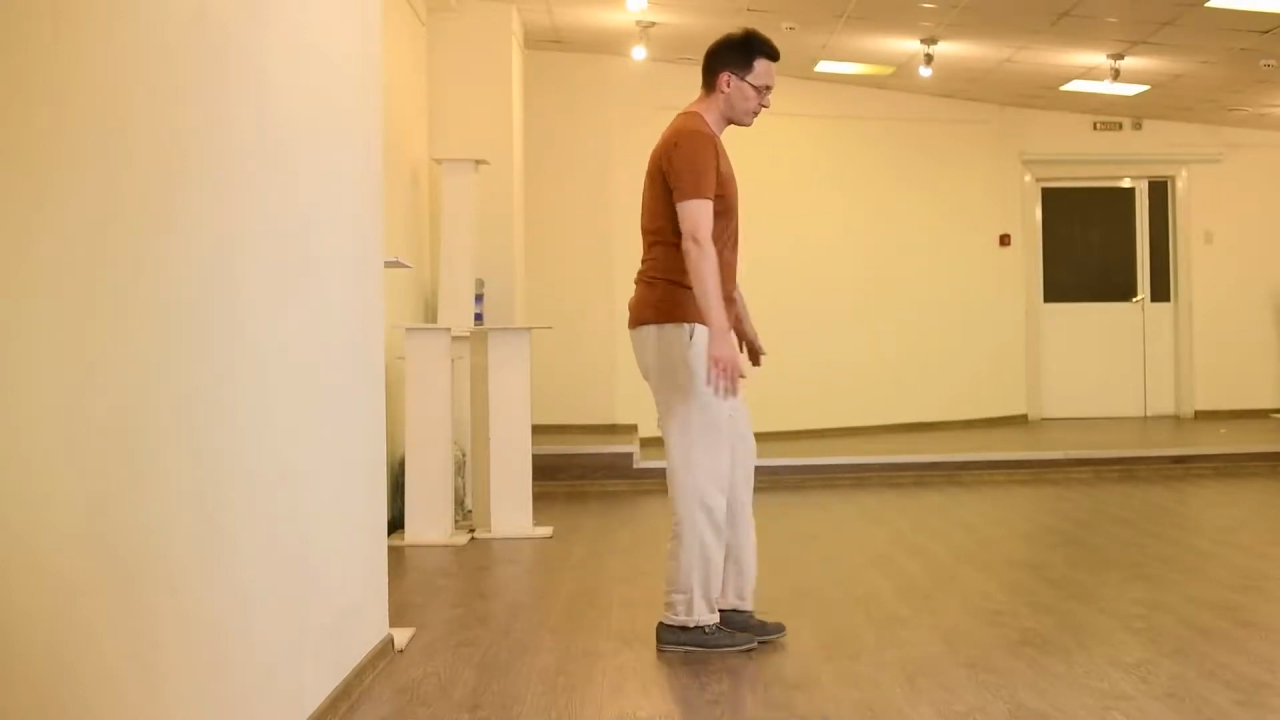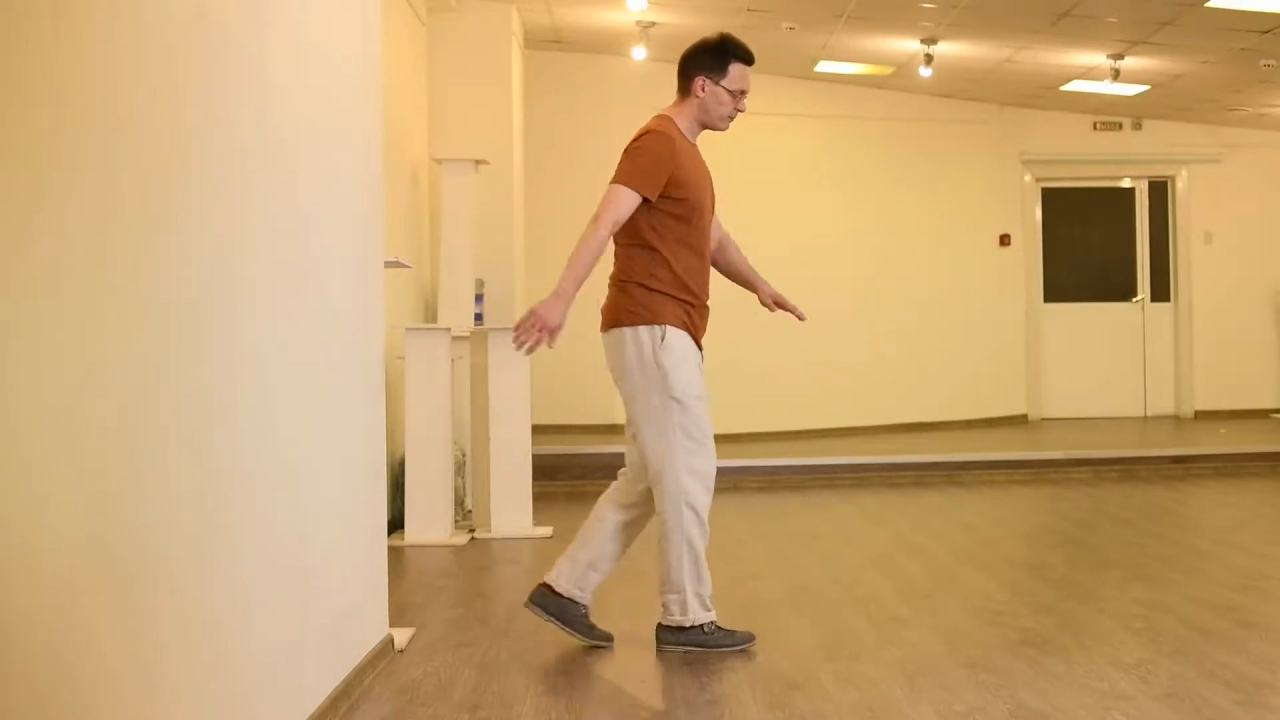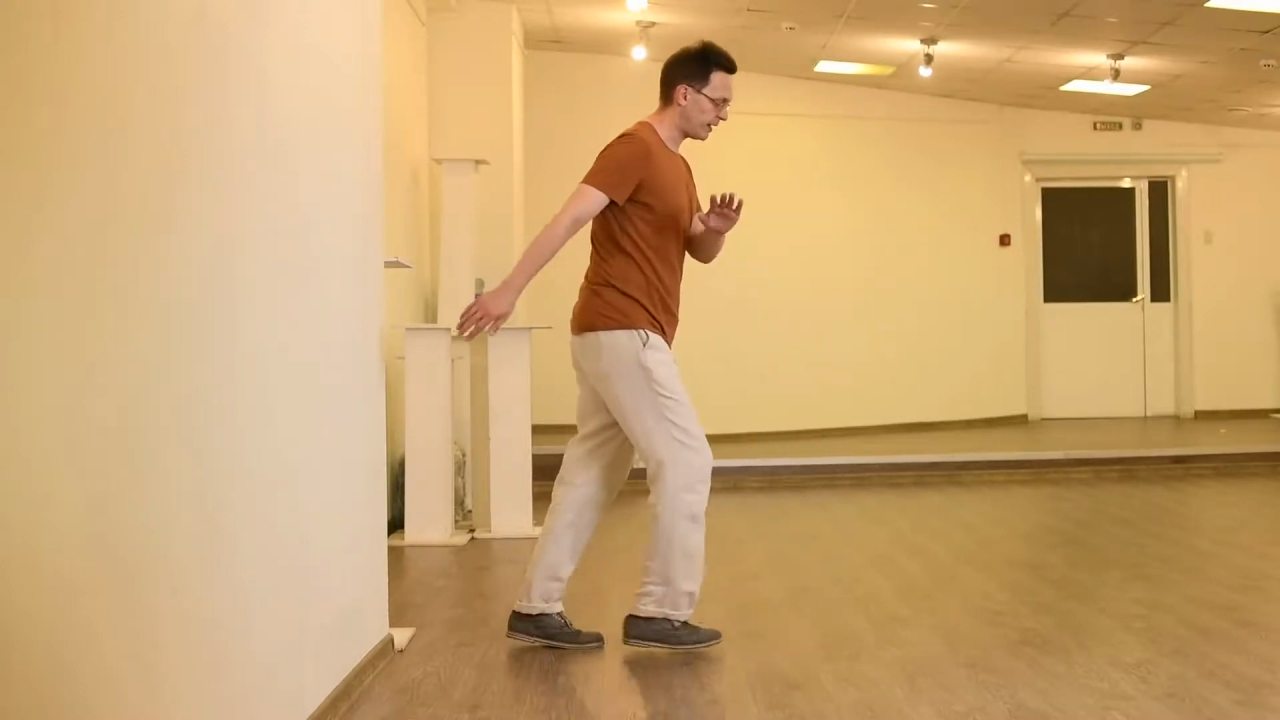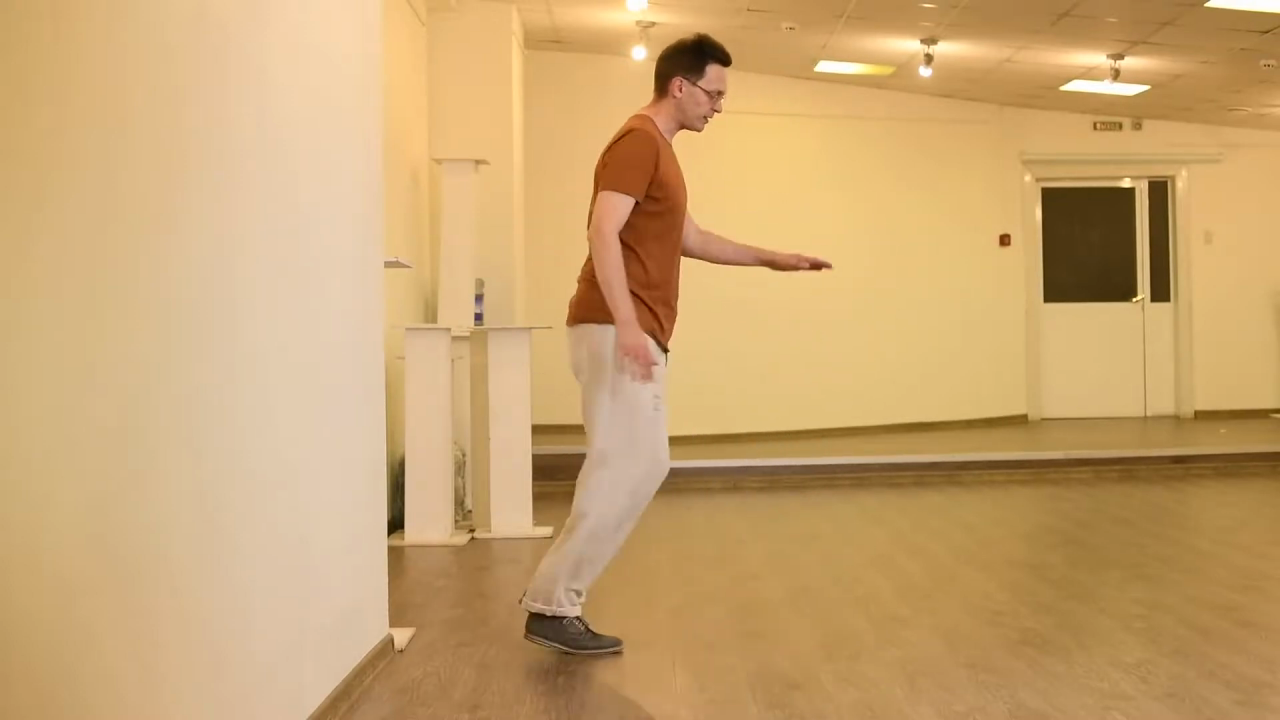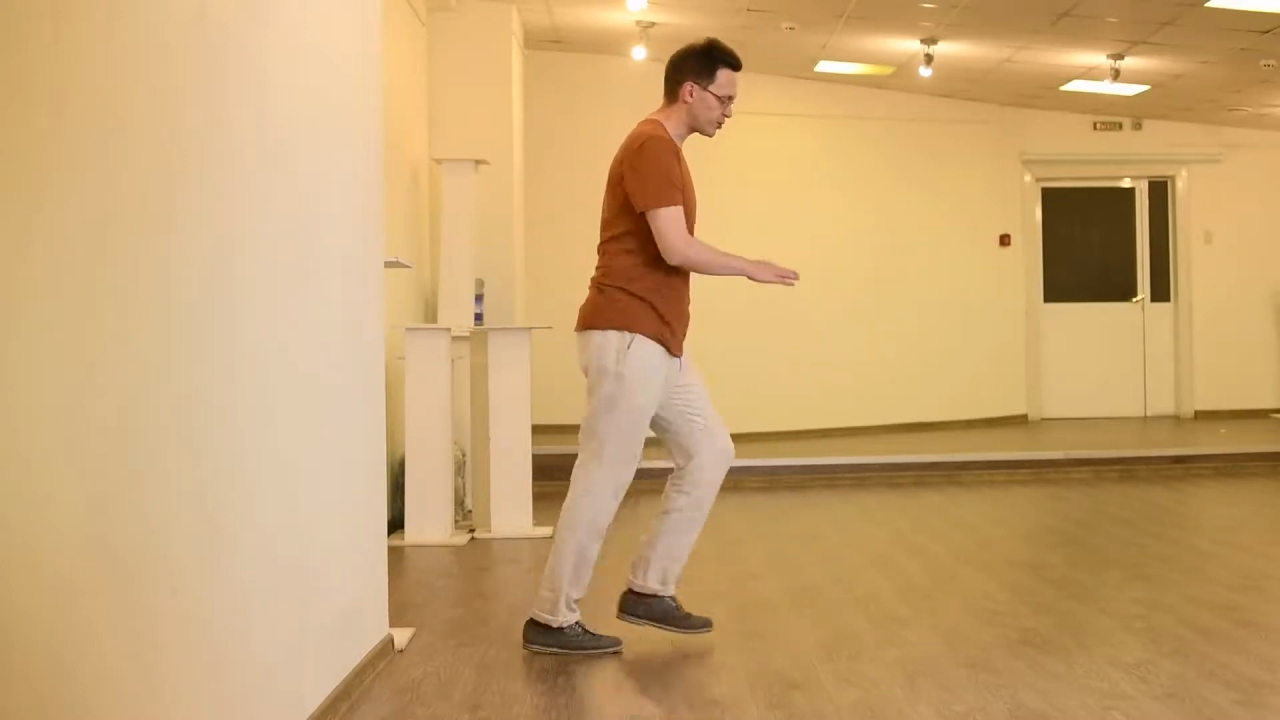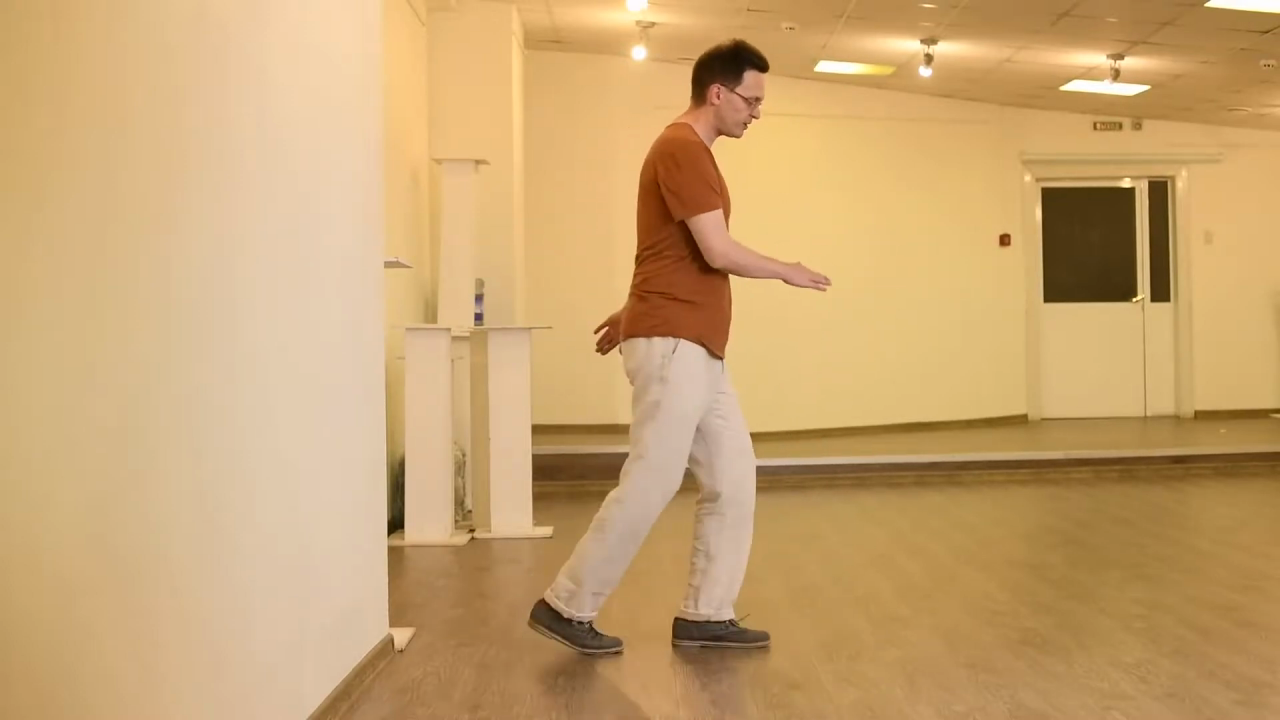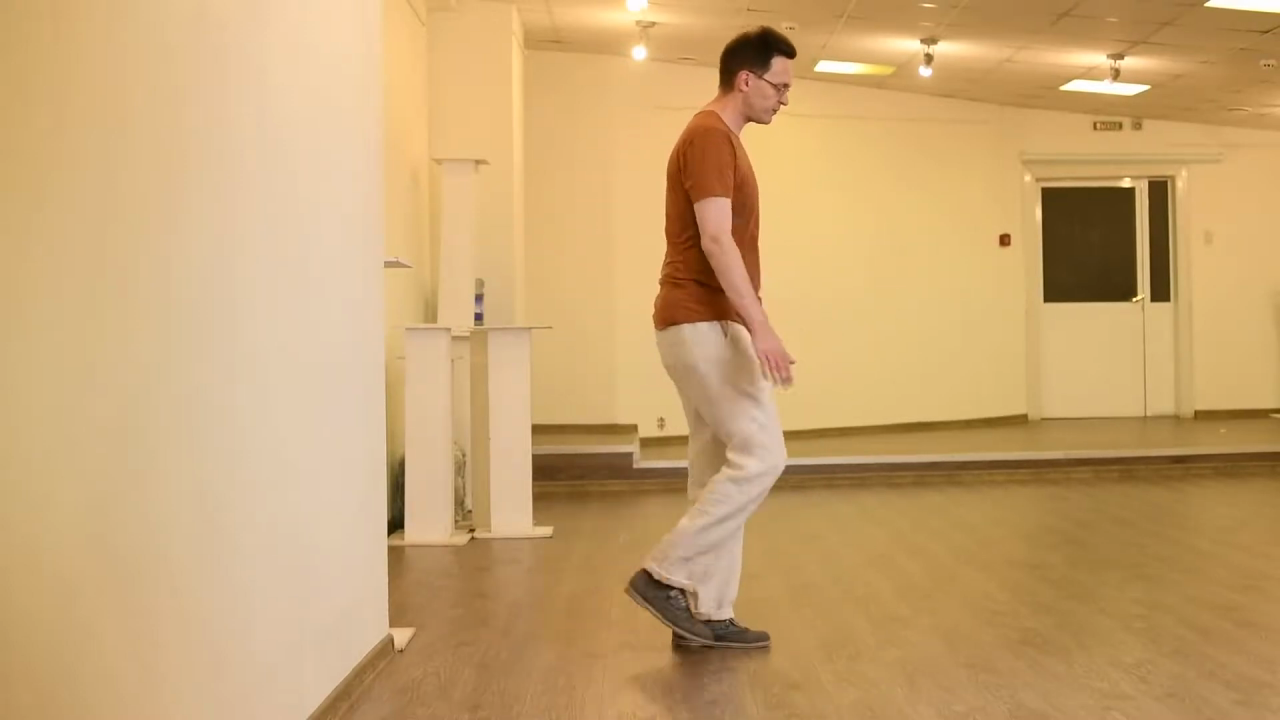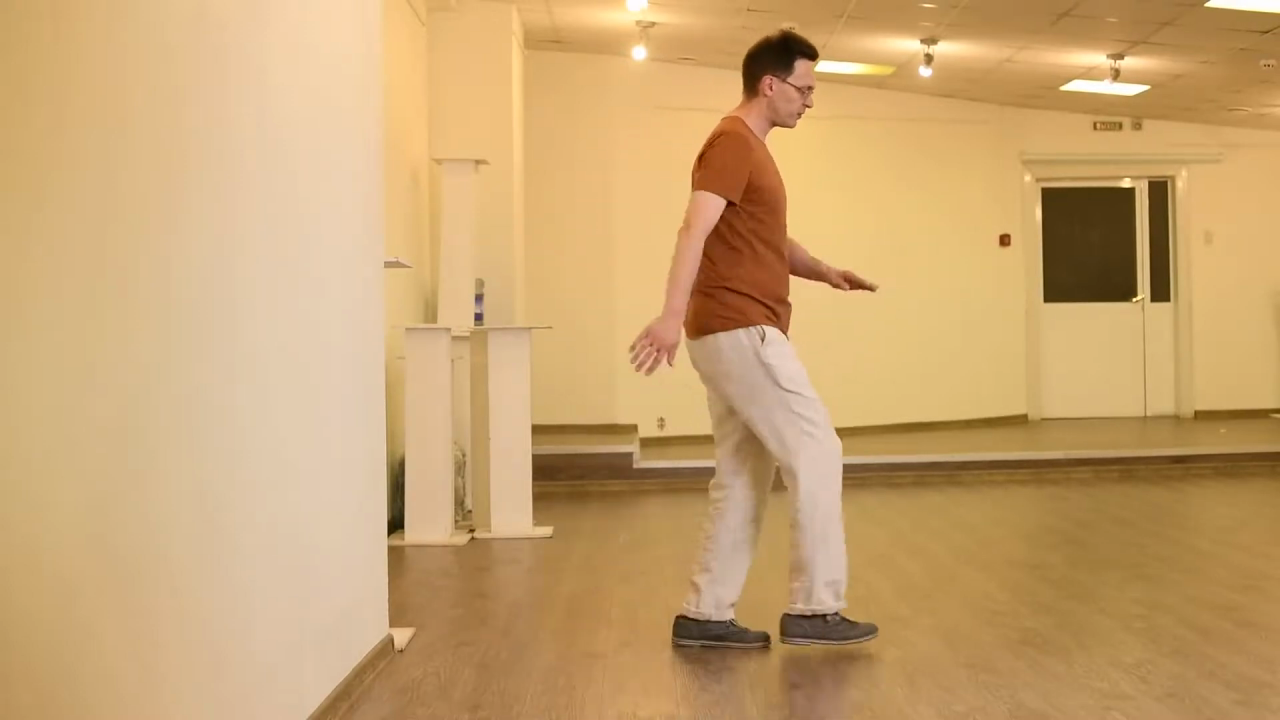
dt=0.2s
person 1, frame 1
left shoulder: (702, 142)
right shoulder: (690, 140)
right elbow: (695, 241)
left wrist: (741, 321)
right wrist: (722, 329)
left hip: (692, 328)
right hip: (681, 327)
left knee: (730, 461)
right knee: (704, 469)
left ankle: (730, 600)
right ankle: (689, 617)
person 1, frame 2
left shoulder: (684, 152)
right shoulder: (657, 142)
left elbow: (714, 243)
right elbow: (608, 222)
left wrist: (761, 288)
right wrist: (561, 297)
left hip: (660, 332)
right hip: (650, 331)
left knee: (652, 472)
right knee: (686, 470)
left ankle: (565, 588)
right ankle: (685, 618)
person 1, frame 3
left shoulder: (674, 164)
right shoulder: (634, 149)
left elbow: (699, 250)
right elbow: (565, 222)
left wrist: (716, 227)
right wrist: (507, 290)
left hip: (628, 338)
right hip: (622, 337)
left knee: (593, 475)
right knee: (686, 462)
left ankle: (536, 608)
right ankle: (660, 609)
person 1, frame 4
left shoulder: (658, 149)
right shoulder: (637, 141)
left elbow: (691, 240)
right elbow: (602, 233)
left wrist: (770, 259)
right wrist: (625, 323)
left hip: (634, 333)
right hip: (615, 330)
left knee: (638, 467)
right knee: (626, 468)
left ankle: (561, 595)
right ankle: (552, 608)
person 1, frame 5
left shoulder: (662, 150)
right shoulder: (652, 146)
right elbow: (675, 249)
right wrist: (749, 267)
left hip: (652, 342)
right hip: (628, 338)
left knee: (708, 451)
right knee: (604, 477)
left ankle: (649, 587)
right ankle: (551, 619)
person 1, frame 6
left shoulder: (688, 152)
right shoulder: (684, 151)
right elbow: (719, 252)
left wrist: (626, 314)
right wrist: (788, 271)
left hip: (691, 344)
right hip: (671, 343)
left knee: (732, 476)
right knee: (649, 483)
left ankle: (706, 614)
right ankle: (565, 604)
person 1, frame 7
left shoulder: (719, 142)
right shoulder: (712, 139)
right elbow: (717, 240)
left wrist: (754, 325)
right wrist: (762, 327)
left hip: (714, 330)
right hip: (705, 330)
left knee: (721, 466)
right knee: (760, 456)
left ankle: (707, 613)
right ankle: (662, 572)
person 1, frame 8
left shoulder: (751, 149)
right shoulder: (732, 142)
left elbow: (769, 247)
right elbow: (696, 230)
left wrist: (827, 273)
right wrist: (671, 314)
left hip: (736, 334)
right hip: (740, 333)
left knee: (743, 475)
right knee: (815, 453)
left ankle: (705, 613)
right ankle: (813, 606)
